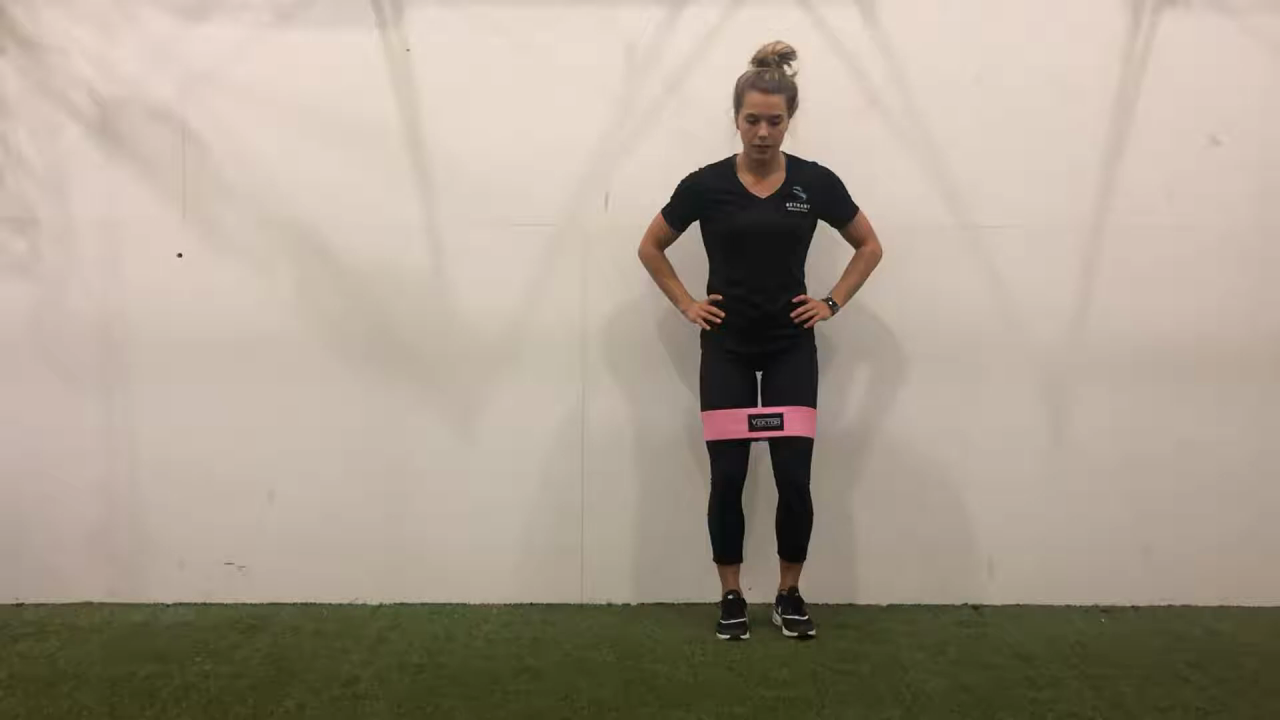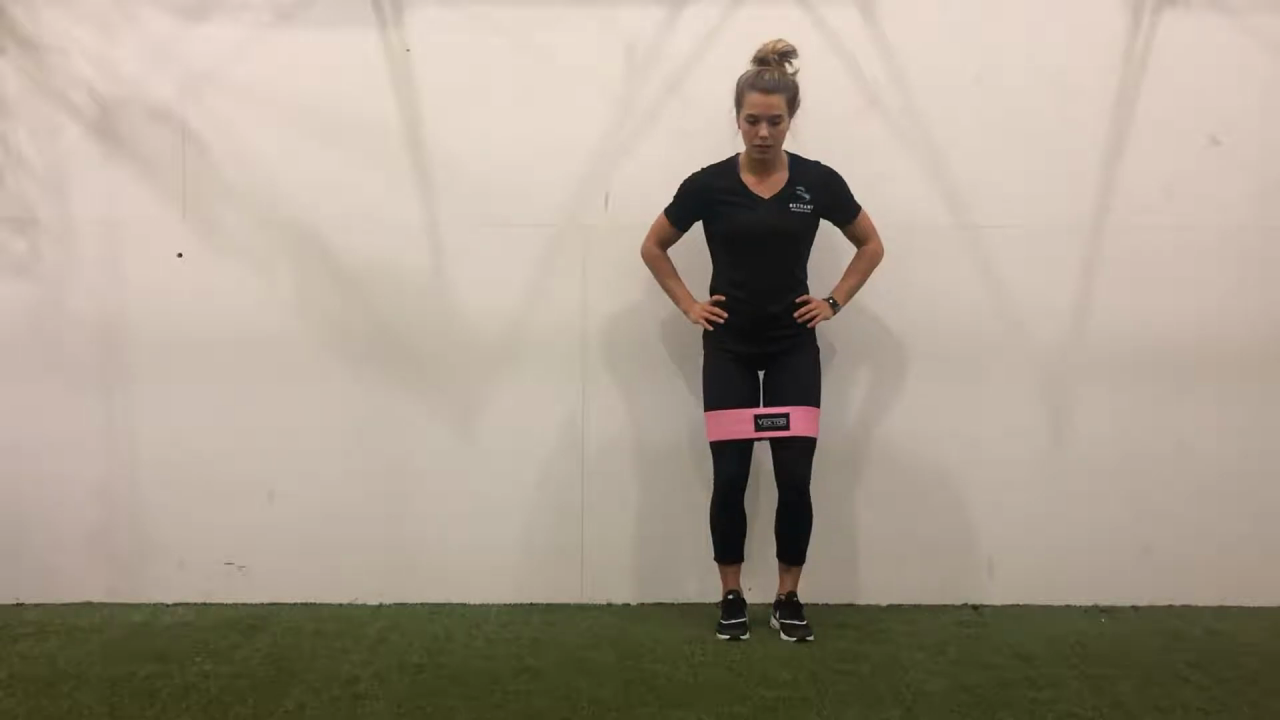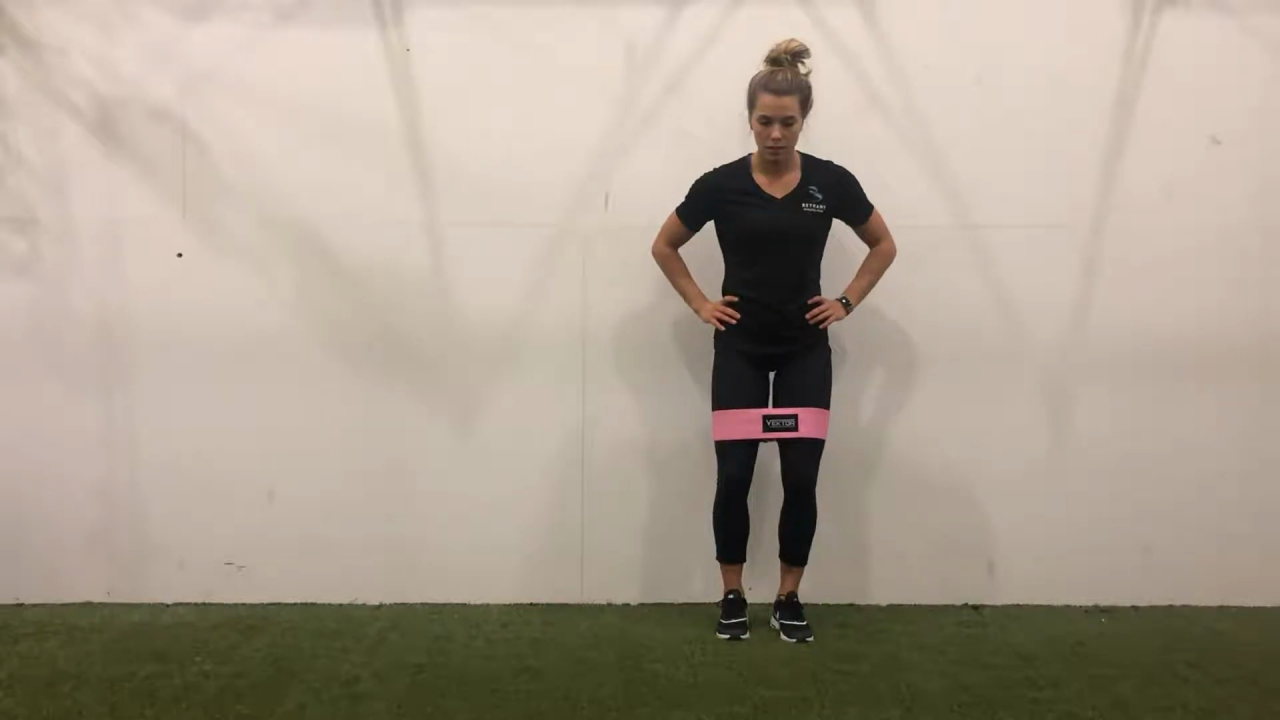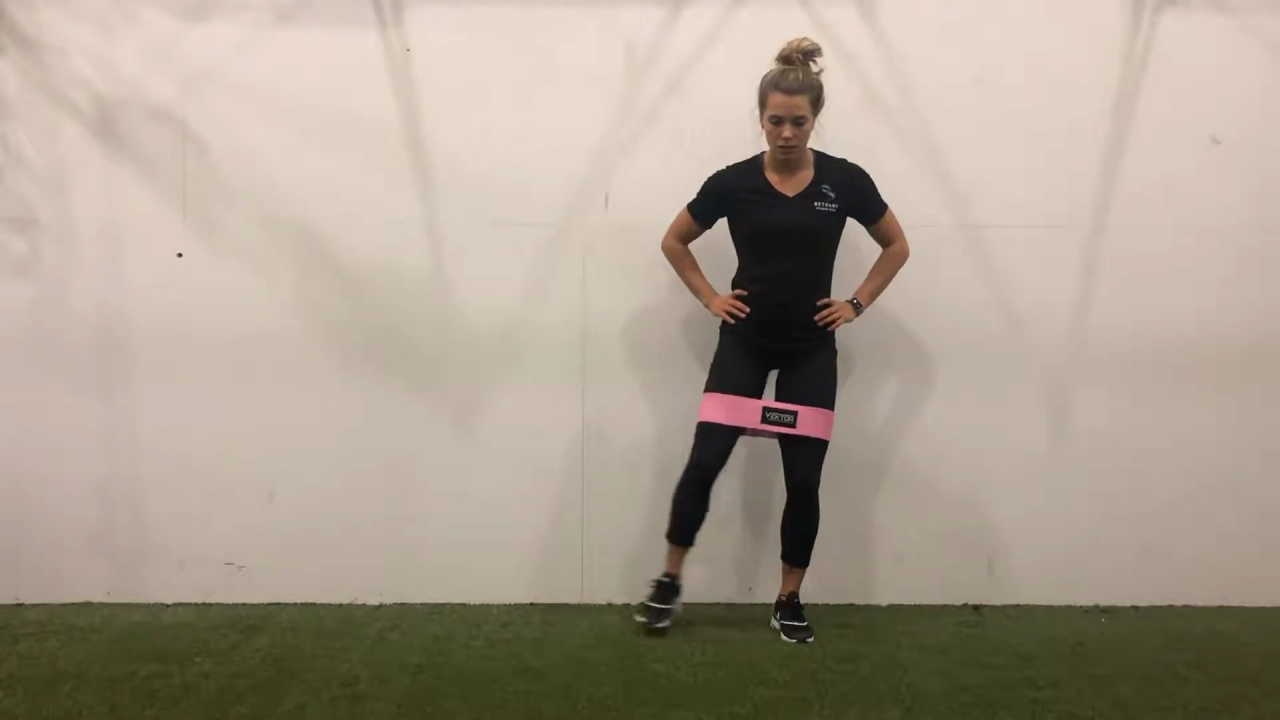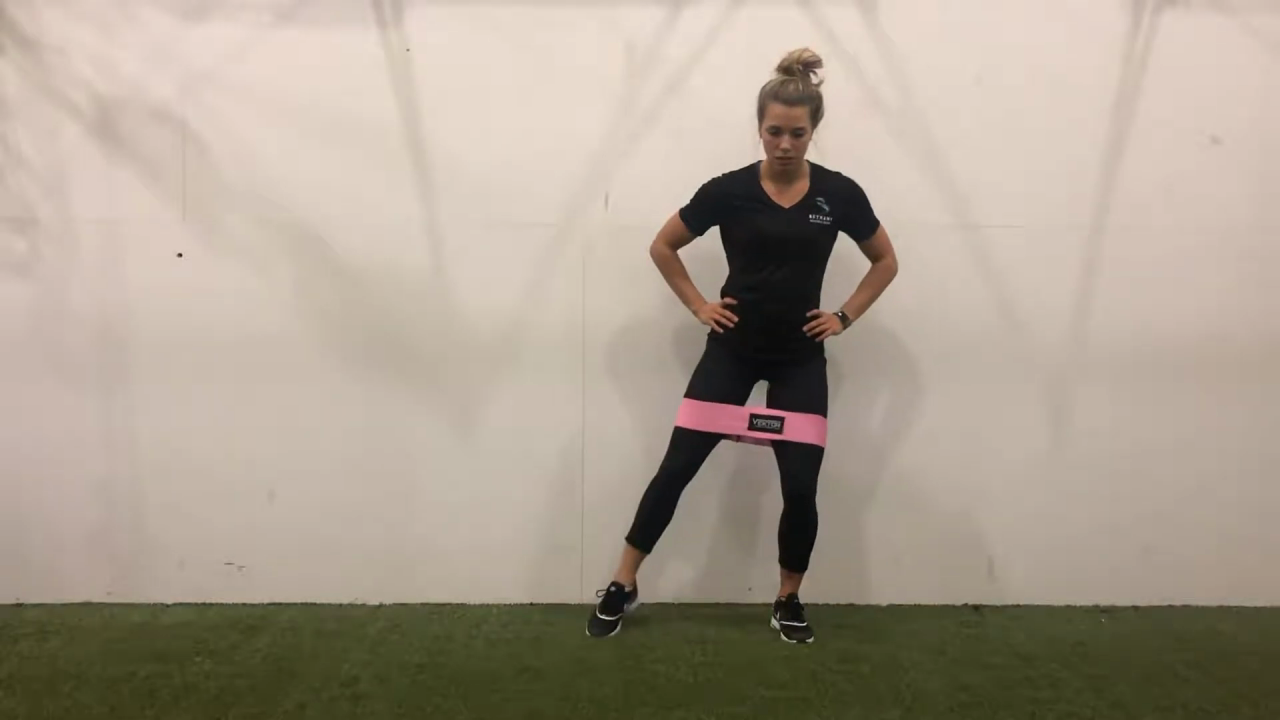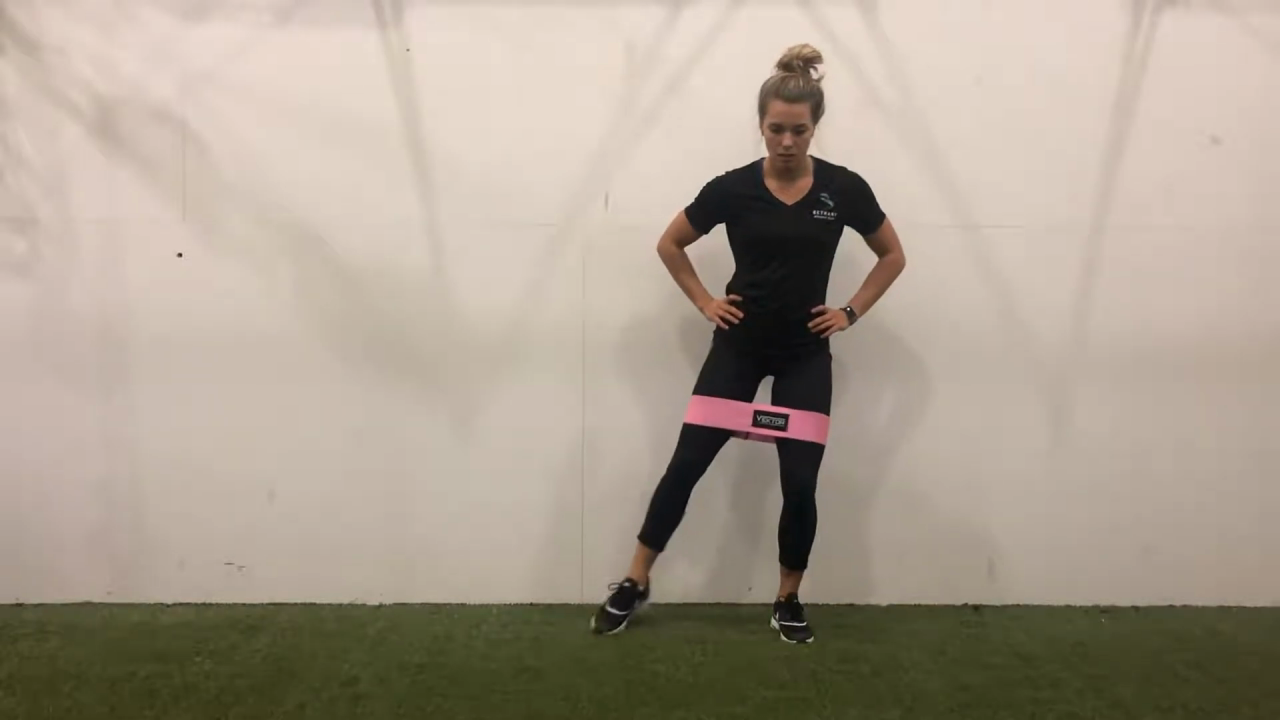
dt=0.3s
person 1, frame 1
left shoulder: (815, 182)
right shoulder: (706, 183)
left elbow: (869, 247)
right elbow: (651, 247)
left wrist: (832, 303)
right wrist: (686, 304)
left hip: (791, 348)
right hip: (726, 348)
left knee: (794, 479)
right knee: (727, 477)
left ankle: (790, 595)
right ankle: (731, 597)
person 1, frame 2
left shoulder: (818, 181)
right shoulder: (709, 184)
left elbow: (870, 246)
right elbow: (653, 247)
left wrist: (833, 302)
right wrist: (689, 304)
left hip: (793, 348)
right hip: (729, 348)
left knee: (795, 481)
right knee: (730, 479)
left ankle: (788, 599)
right ankle: (731, 596)
person 1, frame 3
left shoulder: (831, 181)
right shoulder: (722, 184)
left elbow: (883, 246)
right elbow: (664, 247)
left wrist: (846, 302)
right wrist: (700, 303)
left hip: (805, 351)
right hip: (739, 348)
left knee: (800, 482)
right knee: (734, 479)
left ankle: (788, 599)
right ankle: (732, 596)
person 1, frame 4
left shoulder: (845, 179)
right shoulder: (734, 182)
left elbow: (897, 246)
right elbow: (674, 241)
left wrist: (856, 304)
right wrist: (710, 297)
left hip: (811, 349)
right hip: (745, 342)
left knee: (803, 481)
right knee: (703, 463)
left ankle: (789, 601)
right ankle: (670, 580)
person 1, frame 5
left shoulder: (839, 193)
right shoulder: (728, 190)
left elbow: (886, 262)
right elbow: (662, 246)
left wrist: (845, 316)
right wrist: (698, 305)
left hip: (800, 359)
right hip: (731, 351)
left knee: (801, 489)
right knee: (677, 469)
left ankle: (788, 602)
right ankle: (622, 586)
person 1, frame 6
left shoulder: (844, 188)
right shoulder: (732, 188)
left elbow: (892, 256)
right elbow: (669, 244)
left wrist: (850, 312)
right wrist: (704, 301)
left hip: (805, 356)
right hip: (738, 346)
left knee: (800, 486)
right knee: (687, 465)
left ankle: (788, 601)
right ankle: (634, 583)
